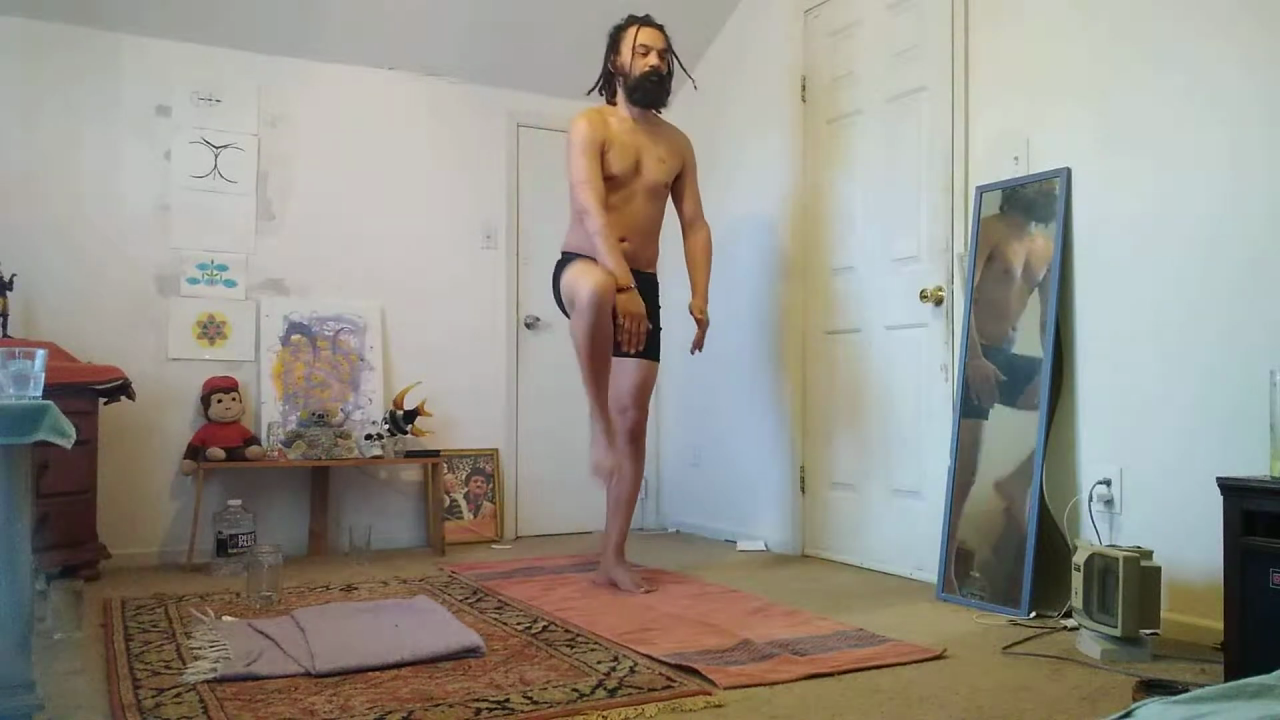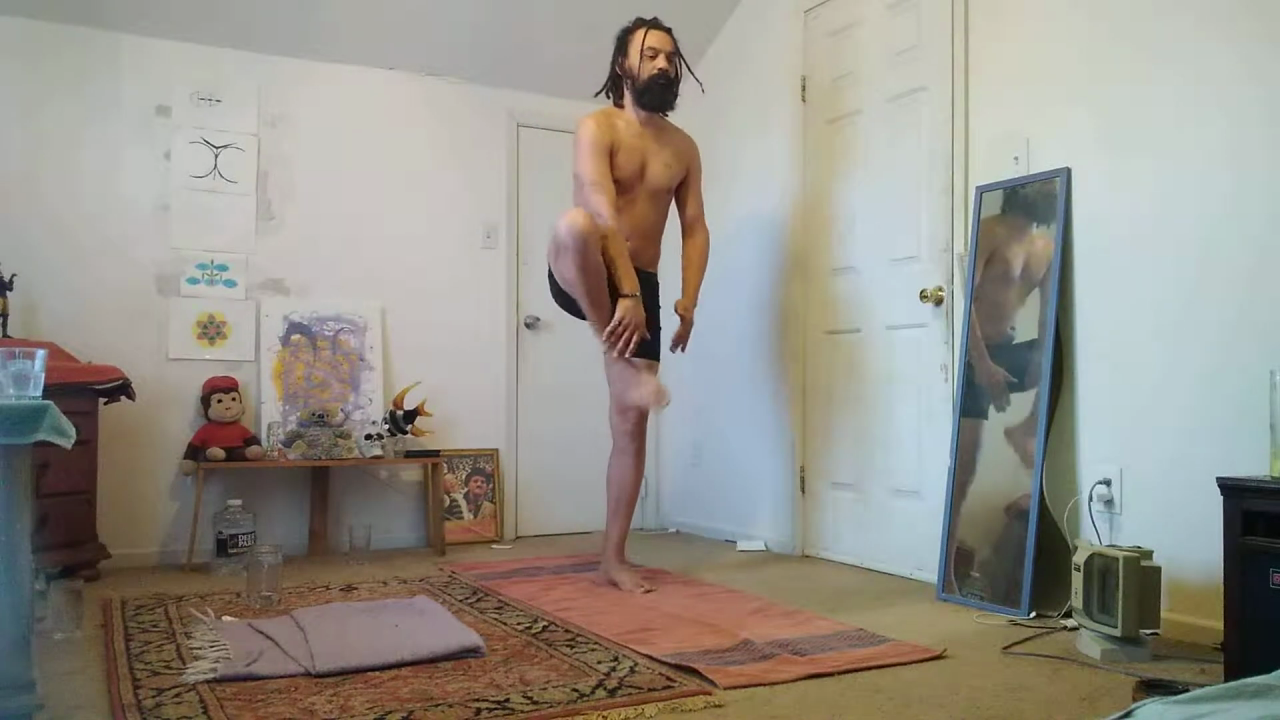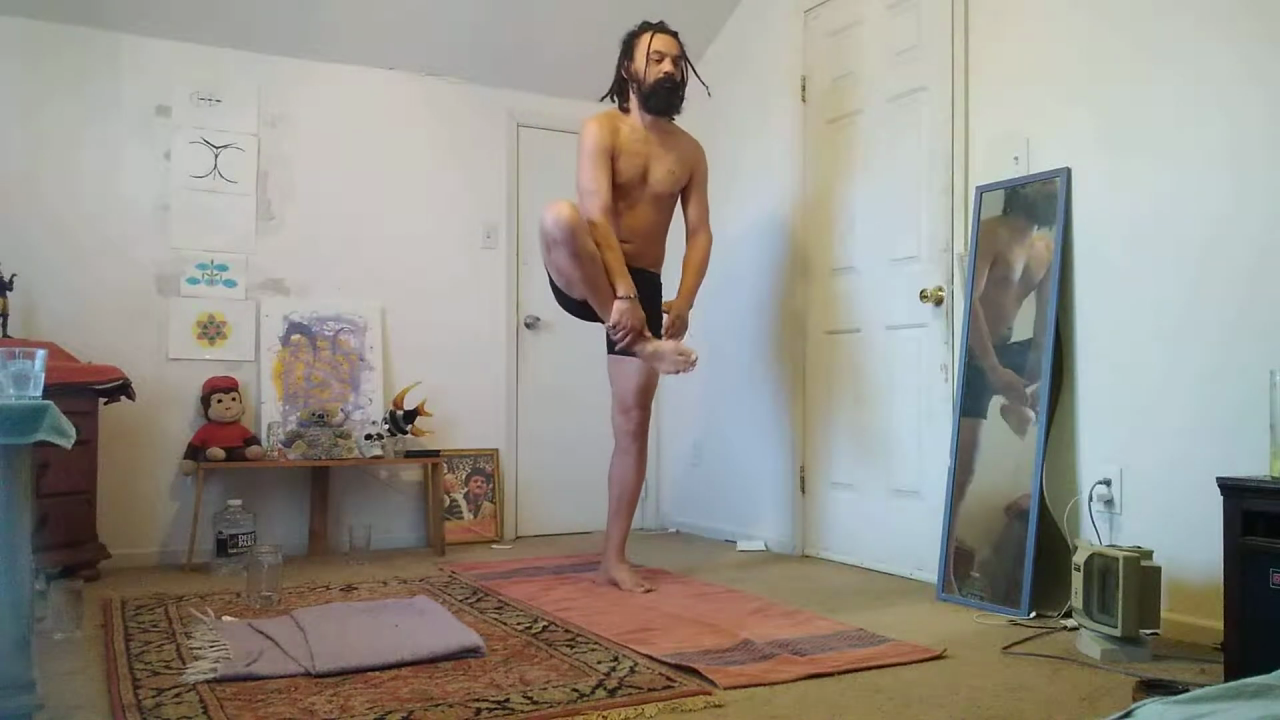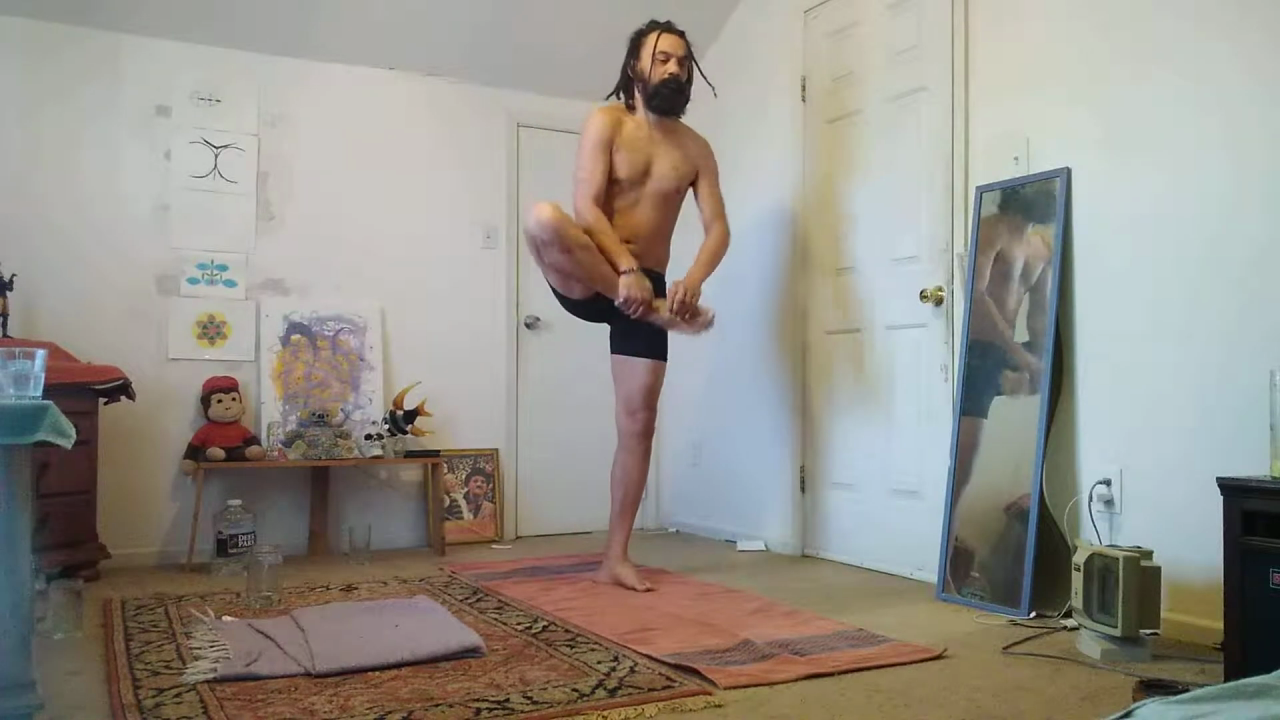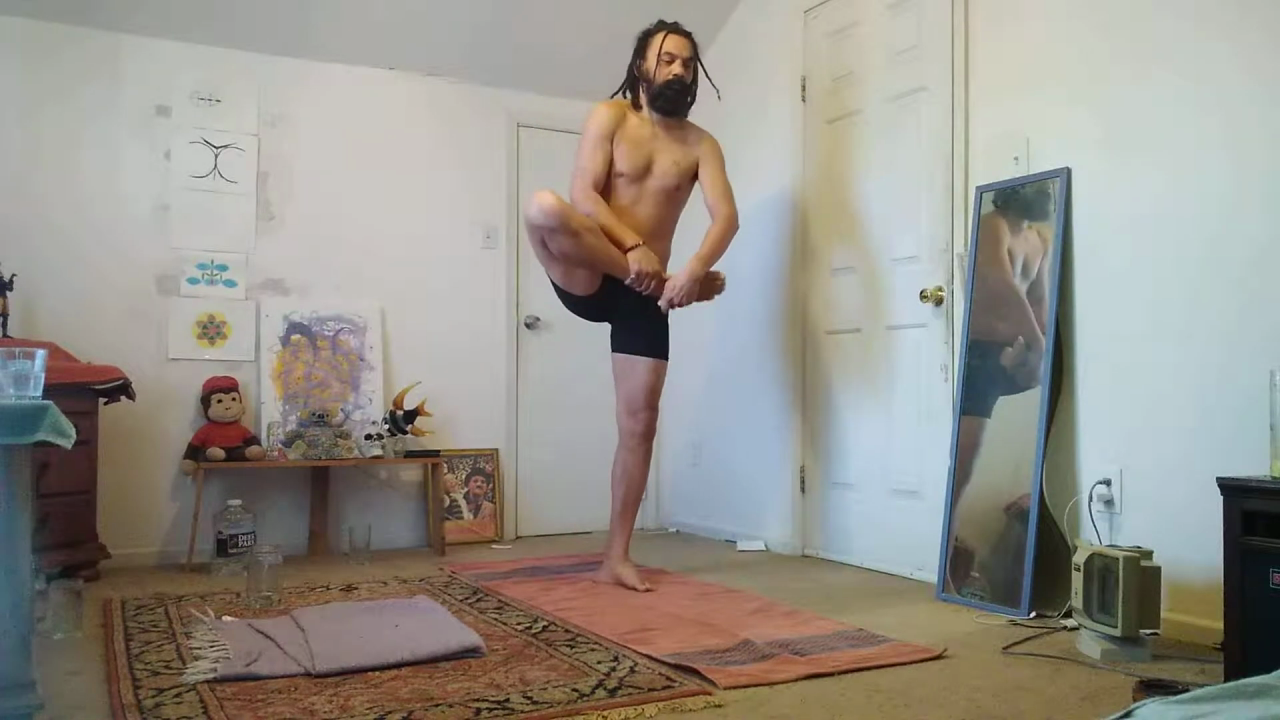
dt=0.3s
person 1, frame 1
left shoulder: (677, 144)
right shoulder: (590, 126)
left elbow: (694, 224)
right elbow: (589, 209)
left wrist: (699, 295)
right wrist: (621, 287)
left hip: (642, 285)
right hip: (587, 271)
left knee: (635, 422)
right knee: (591, 293)
left ankle: (613, 558)
right ankle: (598, 430)
person 1, frame 2
left shoulder: (684, 147)
right shoulder: (597, 128)
left elbow: (695, 228)
right elbow: (604, 214)
left wrist: (688, 300)
right wrist: (627, 295)
left hip: (641, 287)
right hip: (584, 281)
left knee: (631, 423)
right knee: (572, 223)
left ankle: (614, 558)
right ankle: (632, 370)
person 1, frame 3
left shoulder: (690, 151)
right shoulder: (601, 130)
left elbow: (699, 232)
right elbow: (598, 217)
left wrist: (683, 300)
right wrist: (623, 297)
left hip: (644, 287)
right hip: (587, 282)
left knee: (633, 422)
right knee: (560, 216)
left ankle: (614, 558)
right ankle: (643, 345)
person 1, frame 4
left shoulder: (696, 149)
right shoulder: (606, 122)
left elbow: (717, 230)
right elbow: (586, 207)
left wrist: (691, 283)
right wrist: (626, 270)
left hip: (646, 289)
right hip: (591, 280)
left knee: (638, 421)
right knee: (542, 217)
left ankle: (615, 557)
right ankle: (664, 310)
person 1, frame 5
left shoulder: (700, 143)
right shoulder: (610, 116)
left elbow: (726, 216)
right elbow: (583, 194)
left wrist: (691, 269)
right wrist: (635, 248)
left hip: (647, 288)
right hip: (590, 278)
left knee: (639, 422)
right knee: (543, 206)
left ankle: (616, 557)
right ankle: (651, 274)
person 2, frame 1
left shoulder: (1047, 247)
right shoulder: (989, 230)
left elbow: (1049, 315)
right wrist: (974, 357)
left hip: (1007, 358)
right hip: (974, 358)
right knee: (963, 471)
left ankle: (1019, 484)
right ankle: (945, 575)
person 2, frame 2
left shoulder: (1048, 248)
right shoulder: (989, 231)
left elbow: (1050, 315)
right elbow: (963, 297)
right wrist: (981, 363)
left hip: (1004, 351)
right hip: (972, 356)
right knee: (963, 468)
left ankle: (1028, 426)
right ankle: (945, 574)
person 2, frame 3
left shoulder: (1048, 249)
right shoulder: (991, 233)
left elbow: (1046, 319)
right elbow: (968, 300)
left wrist: (1039, 382)
right wrist: (993, 369)
left hip: (1004, 351)
right hip: (972, 355)
right knee: (962, 467)
left ankle: (1023, 407)
right ankle: (944, 573)
person 2, frame 4
left shoulder: (1045, 244)
right shoulder: (991, 230)
left elbow: (1040, 311)
right elbow: (976, 294)
left wrist: (1036, 361)
right wrist: (1017, 352)
left hip: (1009, 355)
right hip: (975, 354)
right knee: (961, 464)
right ankle: (942, 570)
person 2, frame 5
left shoulder: (1040, 238)
right shoulder: (993, 225)
left elbow: (1039, 300)
right elbow: (1003, 286)
left wrist: (1036, 347)
right wrist: (1038, 343)
left hip: (1013, 354)
right hip: (978, 354)
right knee: (961, 464)
right ankle: (942, 569)
